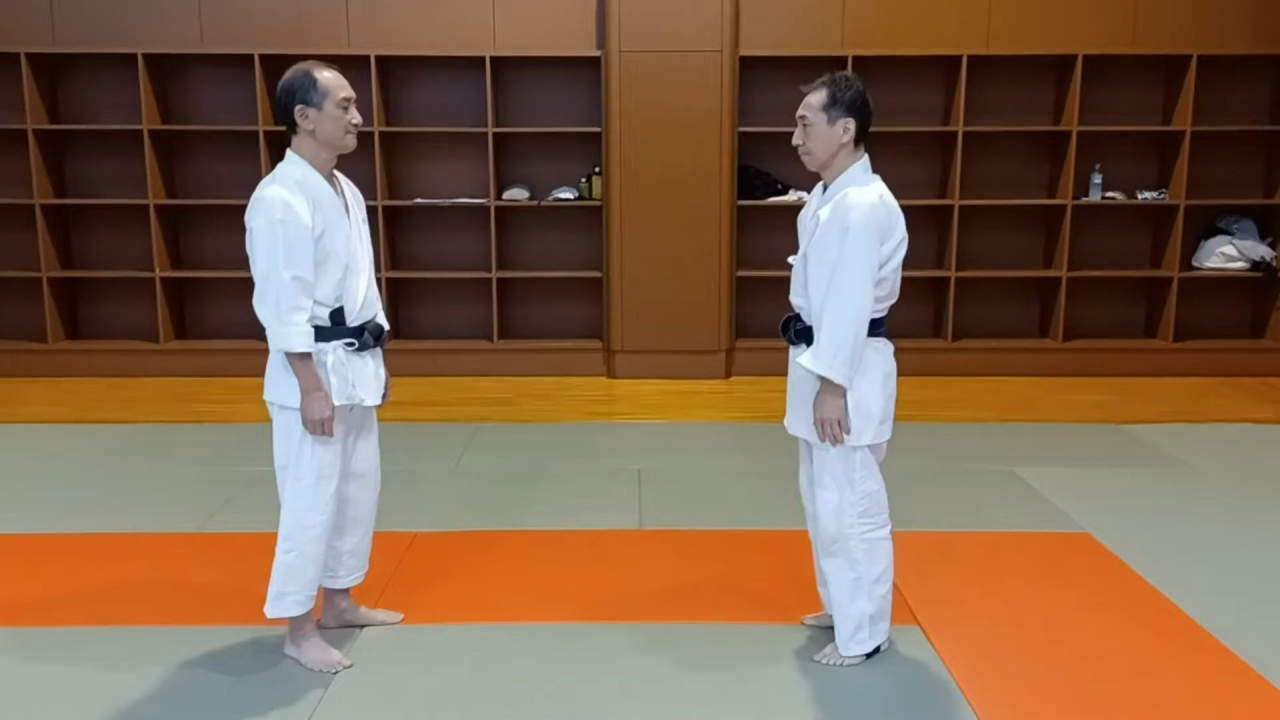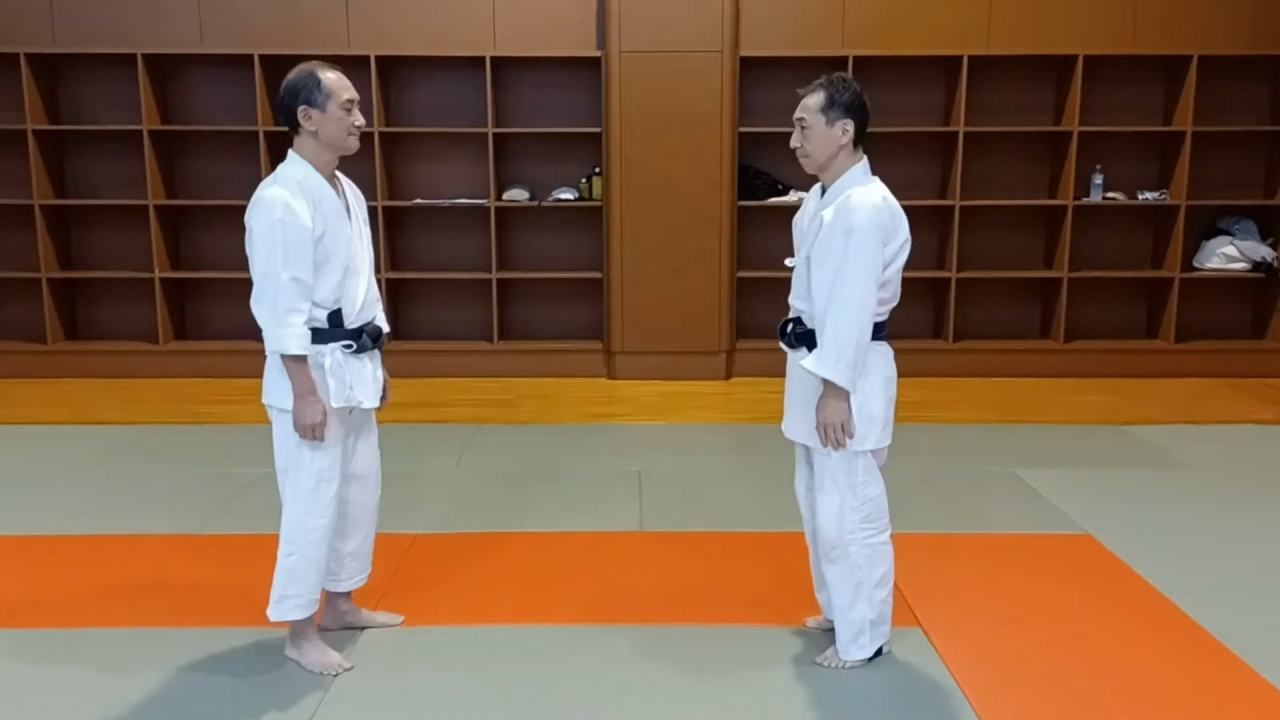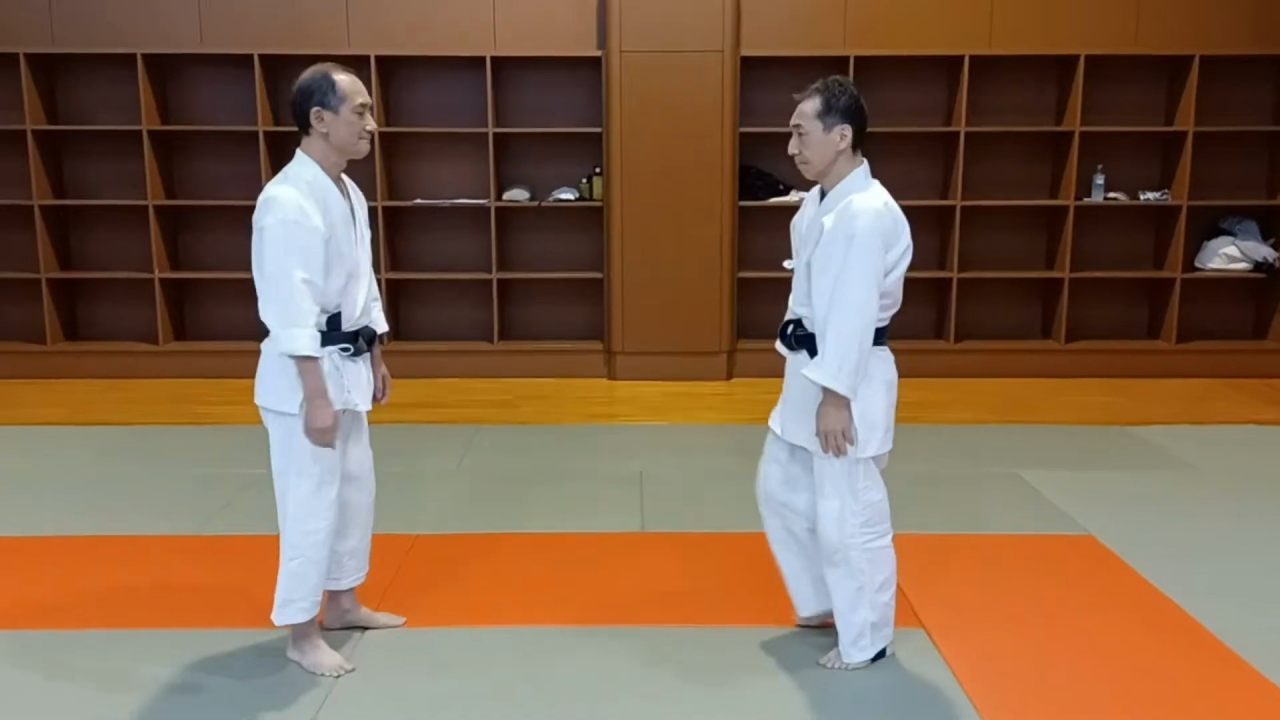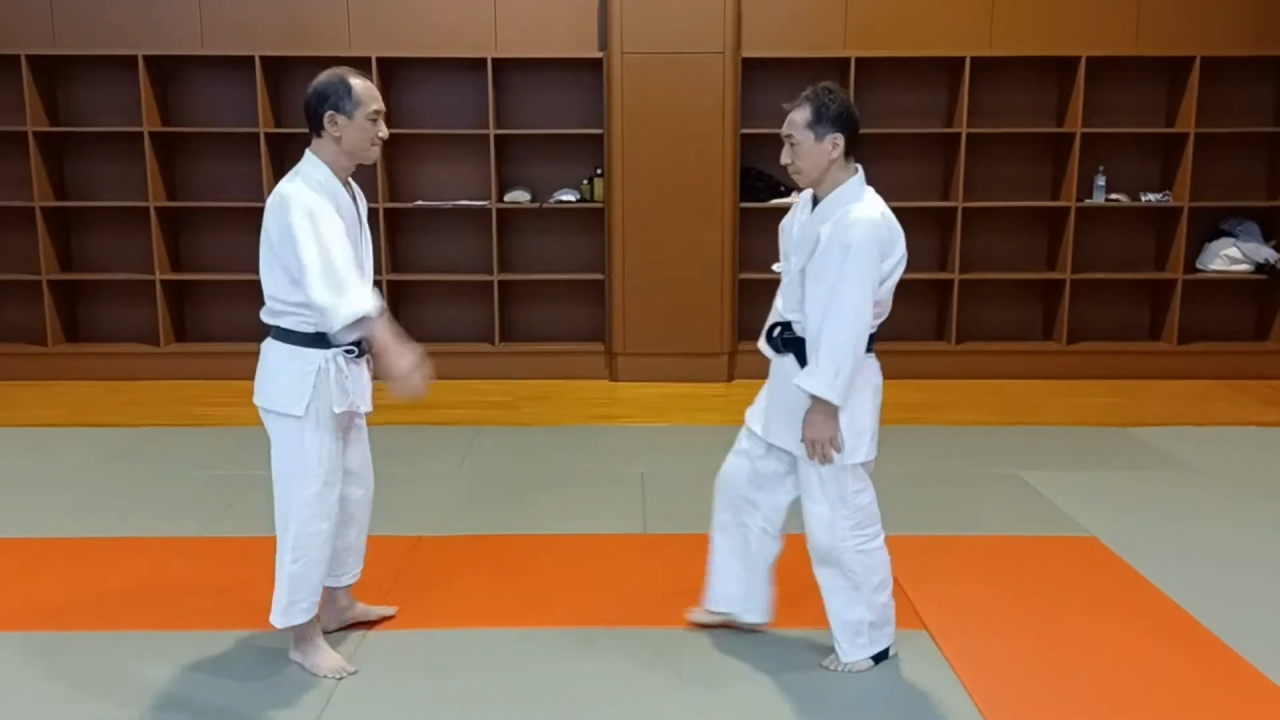
dt=0.2s
person 1, frame 1
left shoulder: (344, 190)
right shoulder: (280, 199)
right elbow: (282, 305)
left wrist: (375, 359)
right wrist: (311, 388)
left hip: (354, 364)
right hip: (313, 370)
left knee: (357, 487)
right knee: (312, 498)
left ankle: (339, 601)
right ankle: (299, 627)
person 1, frame 2
left shoulder: (346, 192)
right shoulder: (280, 200)
right elbow: (279, 306)
left wrist: (375, 360)
right wrist: (305, 392)
left hip: (354, 365)
right hip: (312, 371)
left knee: (358, 490)
right knee: (314, 501)
left ankle: (340, 603)
right ankle: (300, 630)
person 1, frame 3
left shoulder: (347, 192)
right shoulder: (289, 201)
right elbow: (290, 307)
left wrist: (374, 358)
right wrist: (315, 396)
left hip: (345, 365)
right hip: (303, 374)
left knee: (354, 488)
right knee: (311, 504)
left ankle: (341, 602)
right ankle: (302, 632)
person 1, frame 4
left shoulder: (345, 191)
right shoulder: (300, 199)
right elbow: (333, 288)
left wrist: (393, 340)
right wrist: (390, 350)
left hip: (336, 366)
right hip: (302, 373)
left knee: (352, 487)
right knee: (310, 504)
left ankle: (335, 601)
right ankle: (302, 632)
person 2, frame 1
left shoulder: (863, 206)
right shoulder: (830, 196)
left elbow: (850, 306)
left wrist: (832, 387)
left hip: (847, 371)
right hip: (823, 360)
left knee: (850, 506)
right knee: (824, 499)
left ankle: (862, 633)
right ankle: (845, 606)
person 2, frame 2
left shoulder: (866, 208)
right shoulder: (823, 198)
left elbow: (852, 308)
left wrist: (836, 391)
left hip: (848, 374)
right hip: (818, 364)
left knee: (848, 513)
right knee: (819, 504)
left ankle: (862, 637)
right ankle: (844, 610)
person 2, frame 3
left shoulder: (869, 213)
right shoulder: (820, 202)
left elbow: (854, 314)
left wrist: (836, 397)
left hip: (849, 378)
right hip: (813, 369)
left knee: (848, 519)
right knee: (781, 493)
left ankle: (864, 640)
right ankle: (825, 601)
person 2, frame 4
left shoulder: (864, 222)
right shoulder: (807, 206)
left elbow: (846, 321)
left wrist: (824, 407)
right wrist: (777, 357)
left hip: (835, 386)
right hip: (793, 375)
left knee: (840, 524)
right knee: (743, 486)
left ankle: (868, 640)
right ankle: (737, 602)
